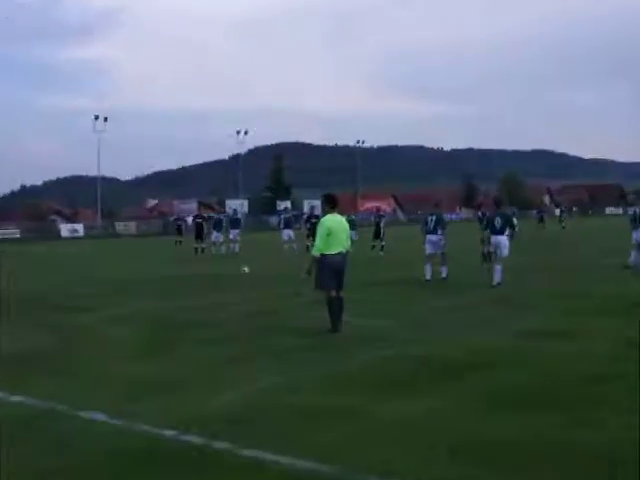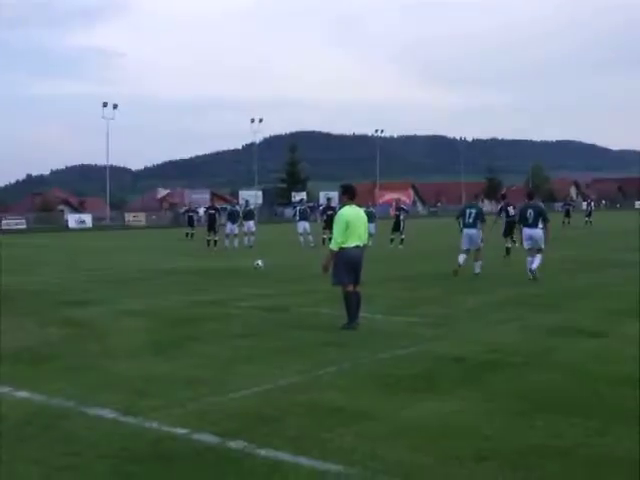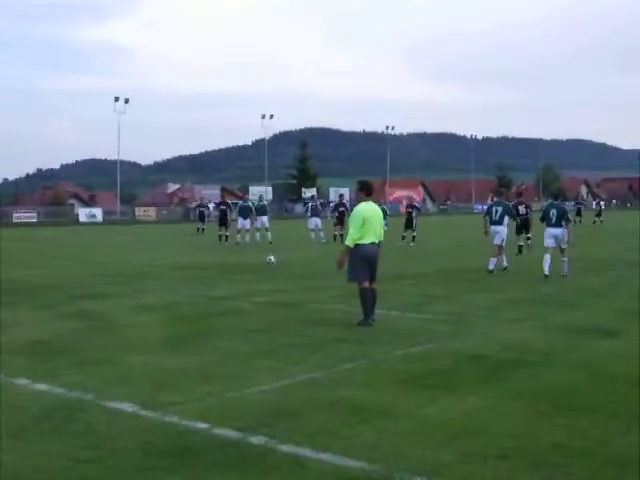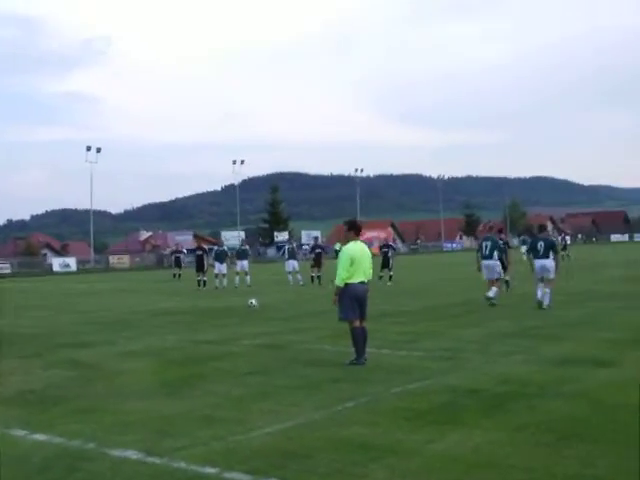
dt=0.3s
person 1, frame 1
left shoulder: (325, 221)
right shoulder: (343, 221)
left elbow: (319, 245)
right elbow: (347, 243)
left wrist: (311, 264)
left hip: (328, 258)
right hip: (341, 257)
left knee: (330, 292)
right knee: (339, 291)
left ankle: (335, 325)
right ankle: (338, 322)
person 1, frame 2
left shoulder: (342, 214)
right shoulder: (362, 213)
left elbow: (337, 239)
right elbow: (365, 237)
left wrist: (328, 259)
left hip: (344, 252)
right hip: (358, 251)
left knee: (347, 287)
right knee: (355, 286)
left ankle: (351, 321)
right ankle: (355, 319)
person 1, frame 3
left shoulder: (359, 210)
right shoulder: (377, 210)
left elbow: (353, 235)
right elbow: (381, 233)
left wrist: (343, 255)
left hip: (360, 248)
right hip: (374, 247)
left knee: (363, 283)
right knee: (372, 283)
left ankle: (367, 317)
right ankle: (371, 315)
person 1, frame 4
left shoulder: (347, 249)
right shoulder: (365, 249)
left elbow: (342, 275)
right elbow: (369, 272)
left wrist: (336, 294)
left hip: (350, 288)
right hip: (363, 287)
left knee: (354, 322)
right knee: (362, 322)
left ankle: (359, 357)
right ankle: (363, 355)
